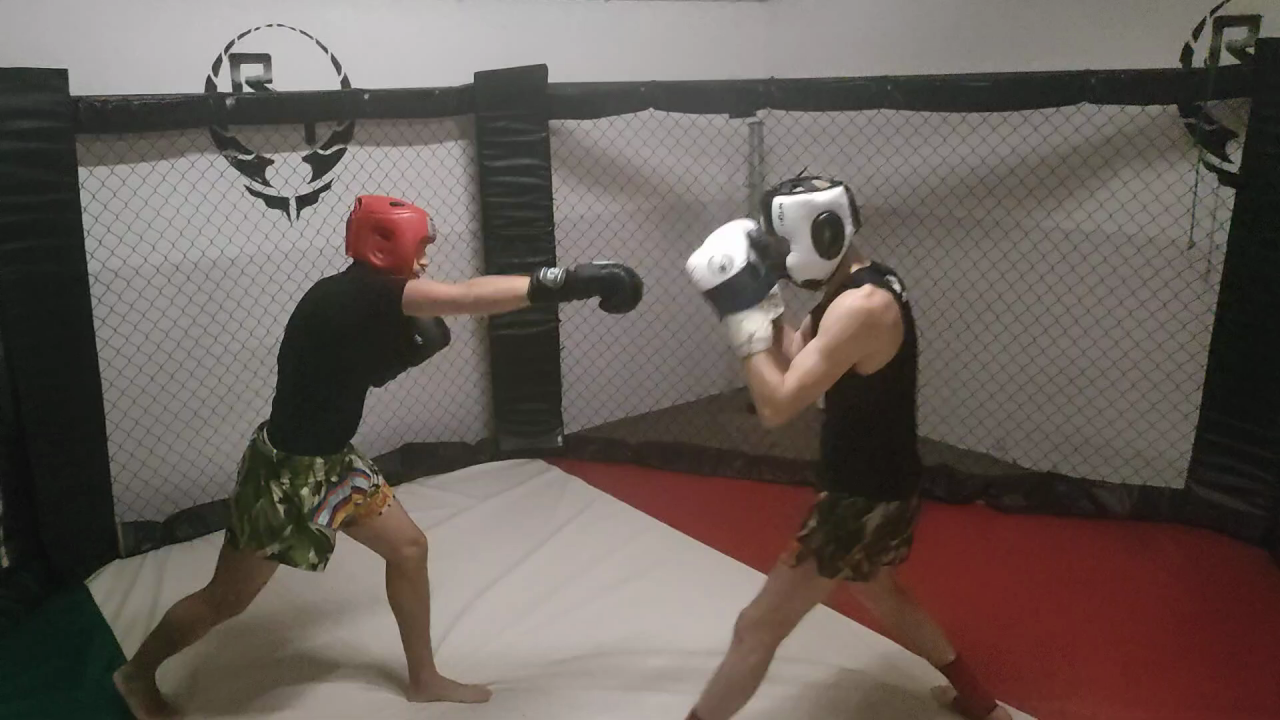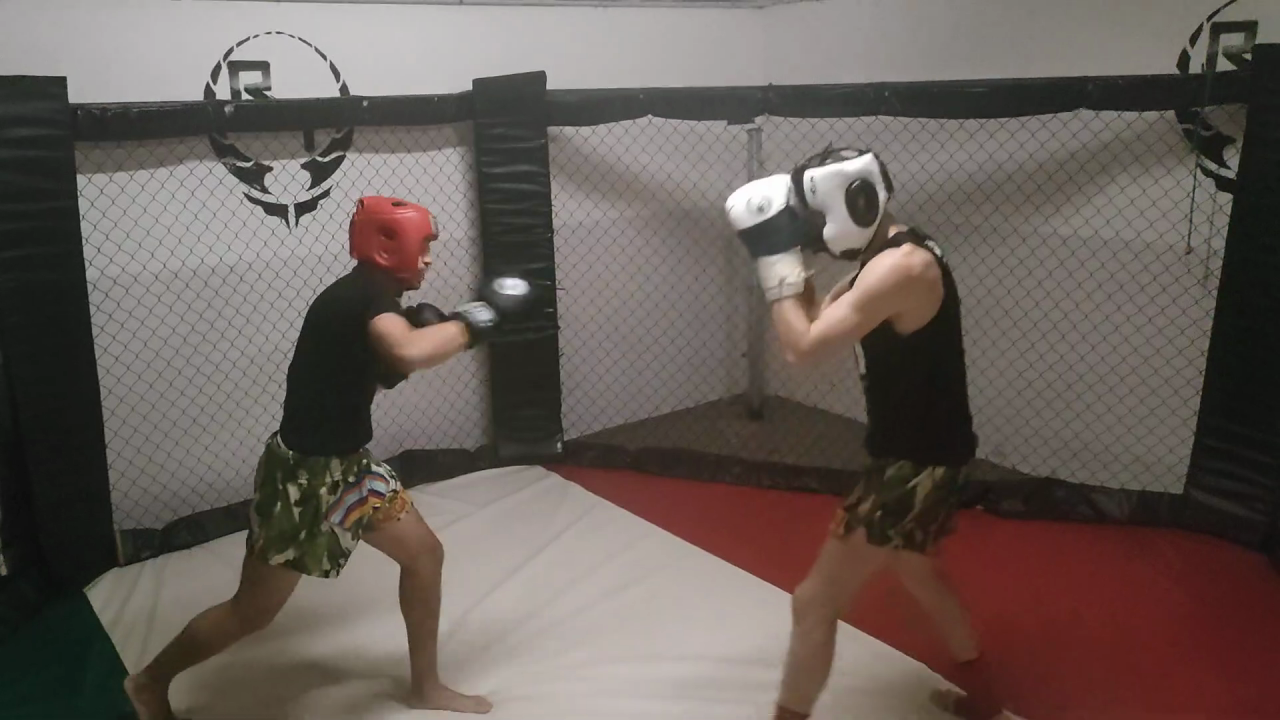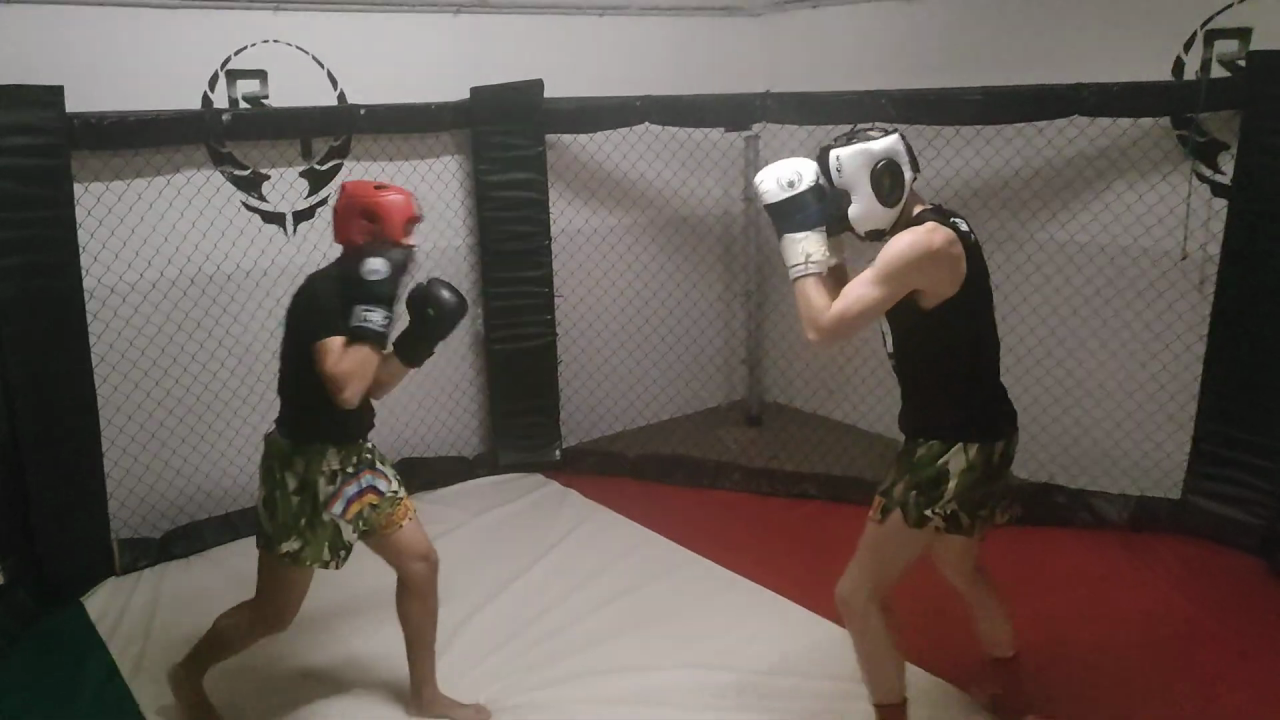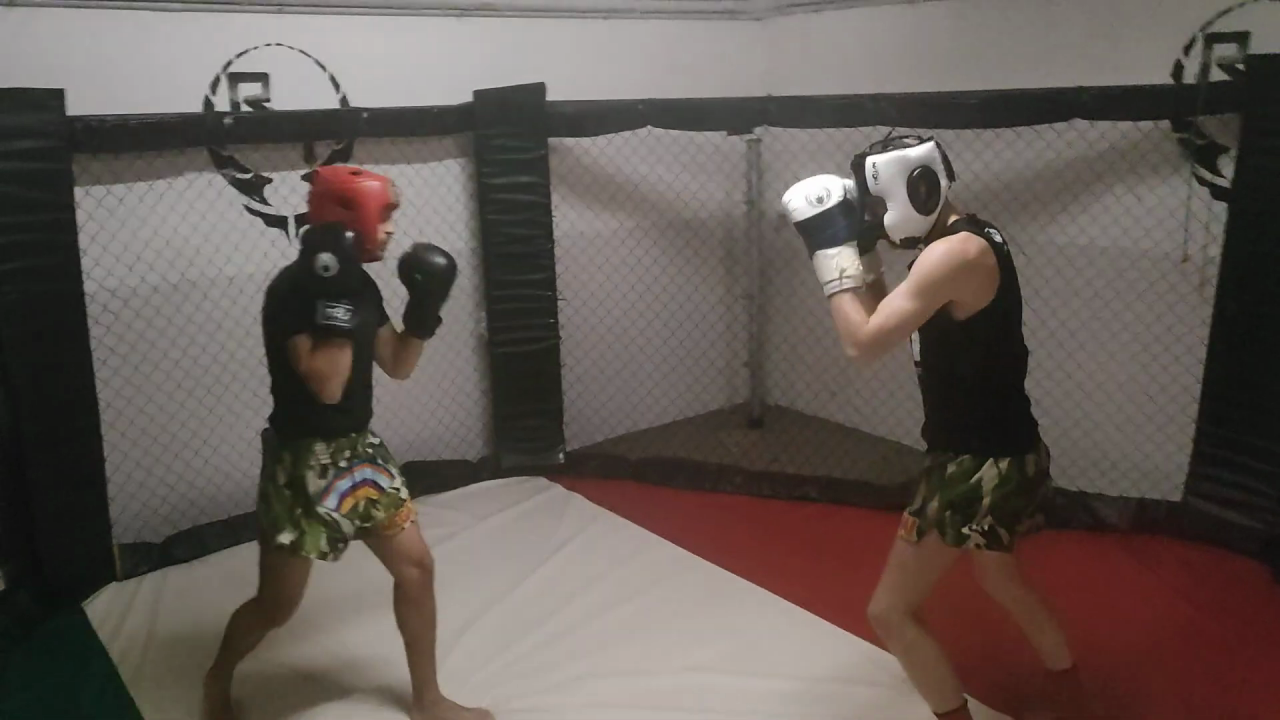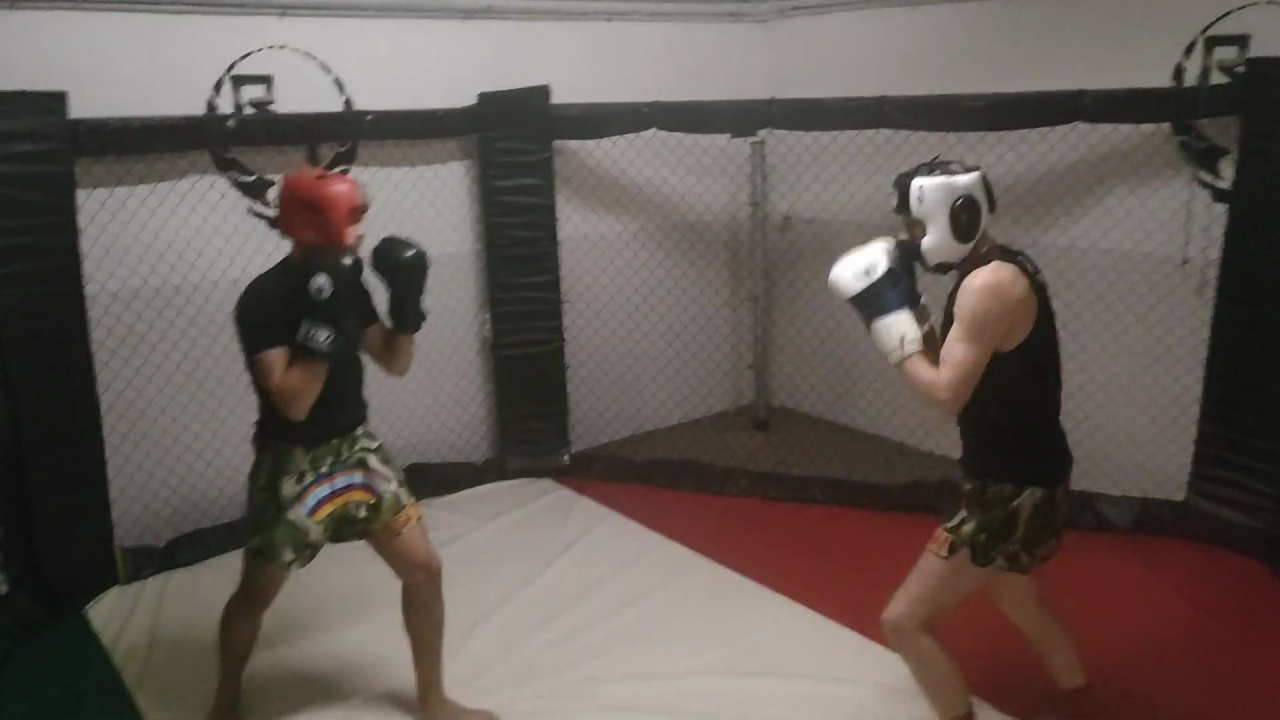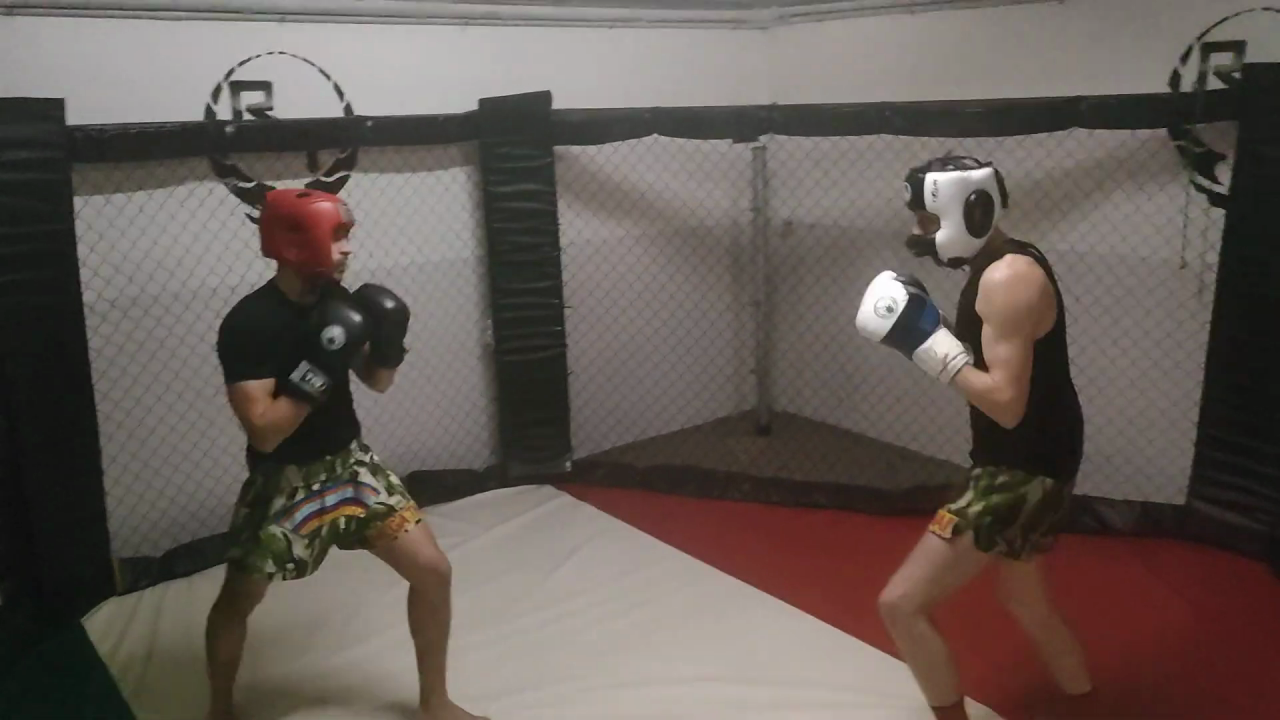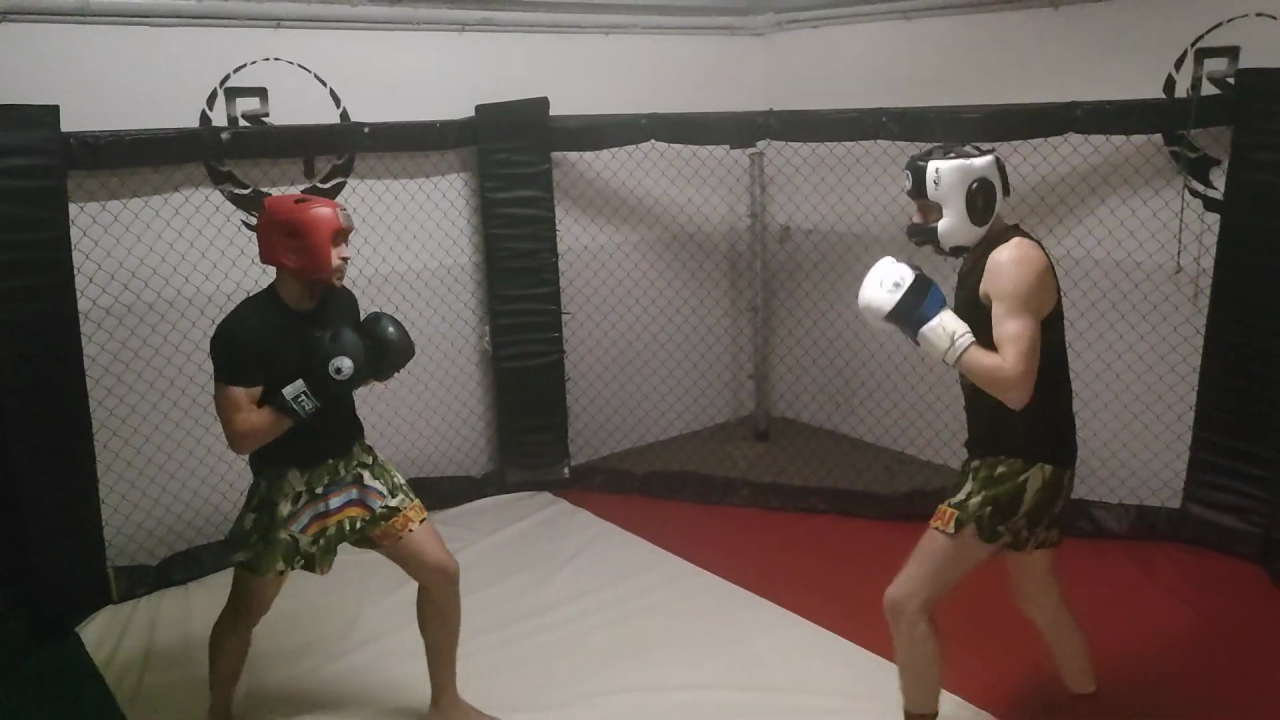
dt=0.1s
person 1, frame 1
left shoulder: (859, 308)
right shoulder: (858, 288)
left elbow: (777, 407)
right elbow: (796, 358)
left wrist: (740, 312)
right wrist: (761, 298)
left hip: (863, 497)
right hip: (883, 485)
left knee: (759, 627)
right knee: (881, 594)
person 1, frame 2
left shoulder: (900, 268)
right shoulder: (893, 253)
left elbow: (804, 349)
right elbow: (823, 327)
left wrist: (776, 254)
right wrist: (792, 259)
left hip: (915, 460)
right hip: (928, 453)
left knee: (814, 603)
right knee: (917, 573)
person 1, frame 3
left shoulder: (923, 244)
right shoulder: (932, 231)
left elbow: (823, 328)
right elbow: (850, 308)
left wrist: (798, 232)
right wrist: (823, 238)
left hip: (951, 448)
right hip: (976, 437)
left knee: (856, 596)
right knee: (958, 568)
person 1, frame 4
left shoulder: (955, 253)
right shoulder: (965, 240)
left elbow: (862, 343)
right elbow: (890, 320)
left wrist: (831, 247)
right wrist: (859, 250)
left hip: (979, 460)
right hip: (1001, 450)
left knee: (889, 611)
right knee: (1004, 583)
person 1, frame 5
left shoulder: (989, 285)
right shoulder: (991, 272)
left elbow: (943, 397)
right elbow: (970, 371)
left wrist: (888, 319)
right wrist: (903, 304)
left hip: (1013, 483)
right hip: (1023, 475)
left knee: (904, 622)
right knee: (1018, 603)
person 1, frame 6
left shoulder: (1009, 277)
right shoulder: (1002, 267)
left elbow: (1007, 405)
right elbow: (982, 367)
left wrist: (927, 339)
right wrist: (923, 326)
left hip: (1023, 473)
right hip: (1028, 467)
left knee: (902, 605)
right knee: (1027, 603)
person 1, frame 7
left shoulder: (1016, 259)
right shoulder: (983, 258)
left elbow: (1015, 384)
left wrist: (929, 320)
right wrist: (926, 317)
left hip: (1021, 463)
right hip: (1009, 457)
left knee: (906, 602)
right knee: (1040, 599)
person 2, frame 1
left shoulder: (355, 294)
right shoulder: (352, 297)
right elbow: (467, 295)
left wrist: (401, 354)
right wrist: (573, 279)
left hip: (328, 459)
right hip: (291, 470)
left knee: (407, 547)
right knee: (227, 598)
left ankle: (423, 677)
right ankle: (137, 673)
person 2, frame 2
left shoulder: (356, 301)
right shoulder: (357, 299)
right elbow: (411, 353)
left wrist: (385, 369)
right wrist: (486, 311)
left hip: (349, 461)
right hip: (309, 473)
left knee: (425, 553)
right knee: (253, 612)
person 2, frame 3
left shoulder: (363, 290)
right shoulder: (324, 293)
right elbow: (346, 390)
left wrist: (420, 339)
right wrist: (374, 306)
left hip: (355, 455)
right hip: (306, 463)
left knee: (420, 561)
right knee: (275, 612)
right ankle: (188, 675)
person 2, frame 4
left shoulder: (357, 281)
right shoulder: (293, 289)
left elbow: (398, 365)
right elbow: (326, 387)
left wrist: (424, 306)
right wrist: (336, 302)
left hip: (358, 447)
right hip: (304, 458)
left knee: (416, 566)
right knee: (277, 605)
person 2, frame 5
left shoulder: (349, 281)
right shoulder: (263, 300)
left elbow: (396, 365)
right elbow: (294, 404)
left wrist: (407, 303)
right wrist: (322, 320)
left hip: (357, 450)
right hip: (293, 464)
left knee: (424, 566)
right knee: (255, 597)
person 2, frame 6
left shoulder: (336, 300)
right shoulder: (246, 325)
left elbow: (377, 381)
right elbow: (264, 435)
left wrist: (387, 343)
right wrist: (318, 365)
left hip: (352, 464)
right hip: (286, 481)
left knee: (432, 570)
right knee: (235, 604)
person 2, frame 7
left shoulder: (339, 301)
right shoulder: (243, 330)
right elbow: (240, 437)
left wrist: (374, 359)
right wrist: (312, 388)
left hip: (356, 464)
right hip: (289, 485)
left knee: (441, 570)
right knee: (243, 614)
